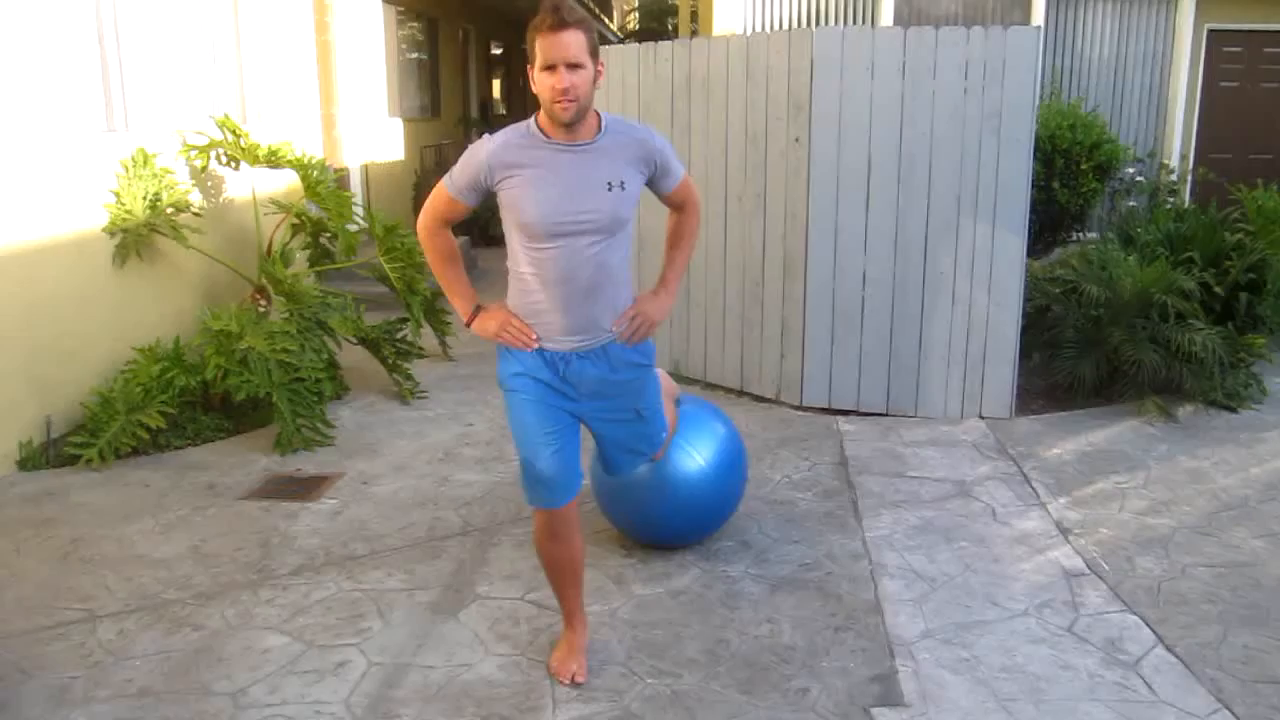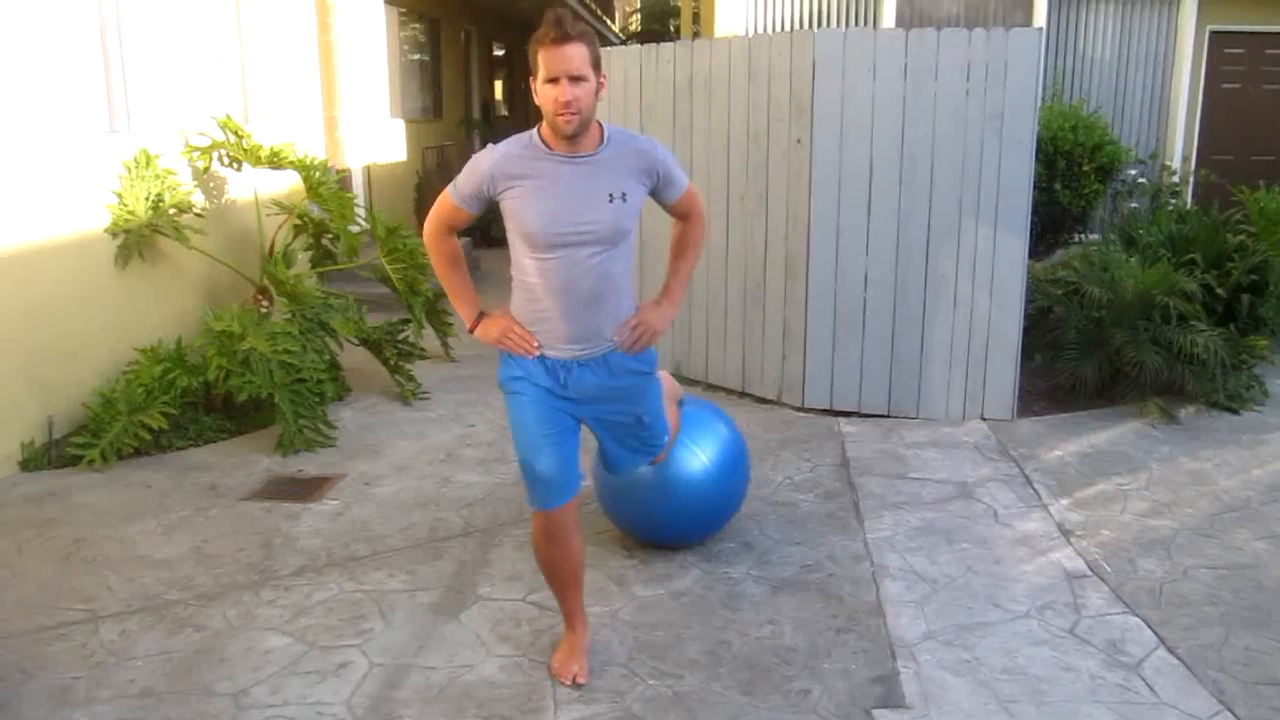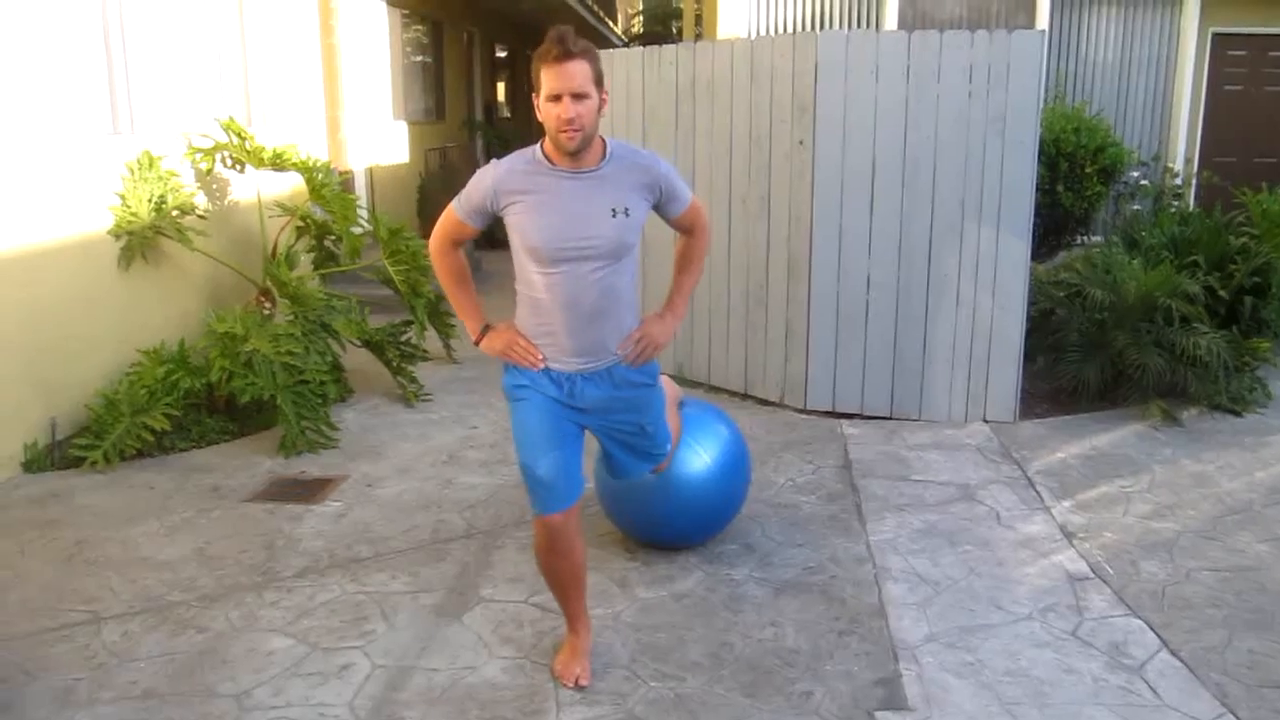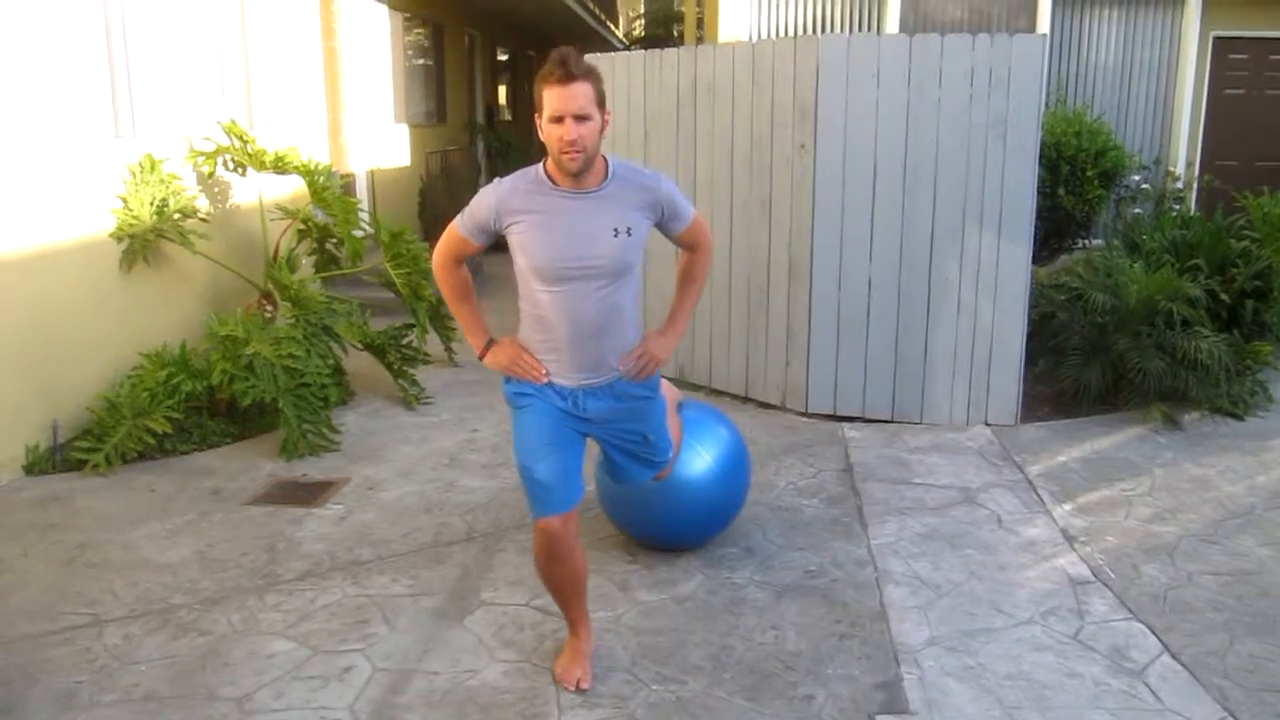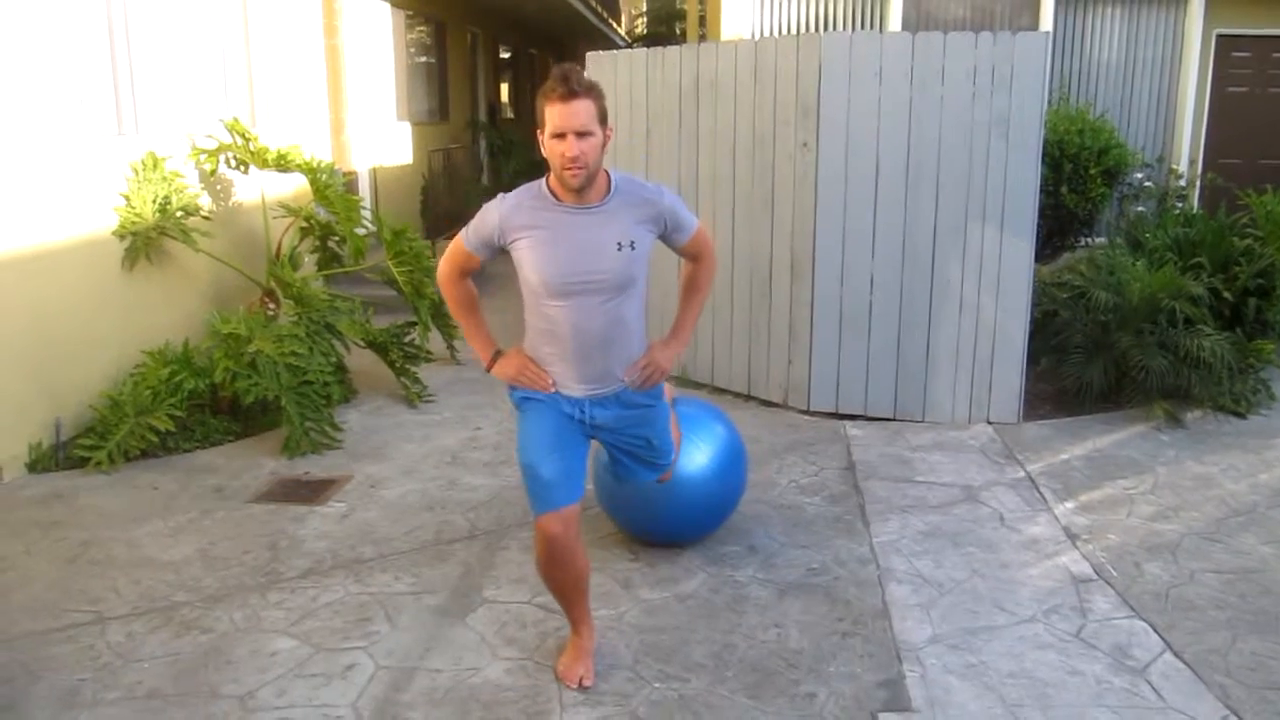
dt=0.2s
person 1, frame 1
left shoulder: (640, 145)
right shoulder: (497, 154)
left elbow: (687, 207)
right elbow: (432, 224)
left wrist: (665, 292)
right wrist: (473, 311)
left hip: (618, 351)
right hip: (532, 361)
left knee: (648, 456)
right knee: (555, 507)
left ankle: (660, 389)
right ankle: (575, 627)
person 1, frame 2
left shoulder: (642, 156)
right shoulder: (499, 164)
left elbow: (692, 217)
right elbow: (437, 231)
left wrist: (668, 301)
right wrist: (476, 317)
left hip: (619, 358)
right hip: (534, 366)
left knee: (651, 457)
right knee: (554, 512)
left ankle: (661, 386)
right ankle: (575, 627)
person 1, frame 3
left shoulder: (645, 172)
right shoulder: (503, 180)
left elbow: (696, 230)
right elbow: (443, 244)
left wrist: (670, 315)
right wrist: (481, 329)
left hip: (622, 367)
right hip: (538, 377)
left knee: (653, 464)
right knee: (555, 520)
left ankle: (663, 393)
right ankle: (577, 631)
person 1, frame 4
left shoulder: (648, 190)
right shoulder: (505, 199)
left elbow: (699, 246)
right elbow: (446, 260)
left wrist: (672, 332)
right wrist: (485, 344)
left hip: (624, 381)
right hip: (542, 389)
left knee: (655, 472)
right knee: (554, 526)
left ankle: (664, 397)
right ankle: (579, 634)
person 1, frame 5
left shoulder: (651, 203)
right shoulder: (509, 214)
left elbow: (703, 256)
right elbow: (451, 273)
left wrist: (676, 342)
right wrist: (492, 356)
left hip: (629, 389)
right hip: (548, 395)
left knee: (658, 475)
right knee: (555, 528)
left ankle: (664, 398)
right ankle: (581, 632)
